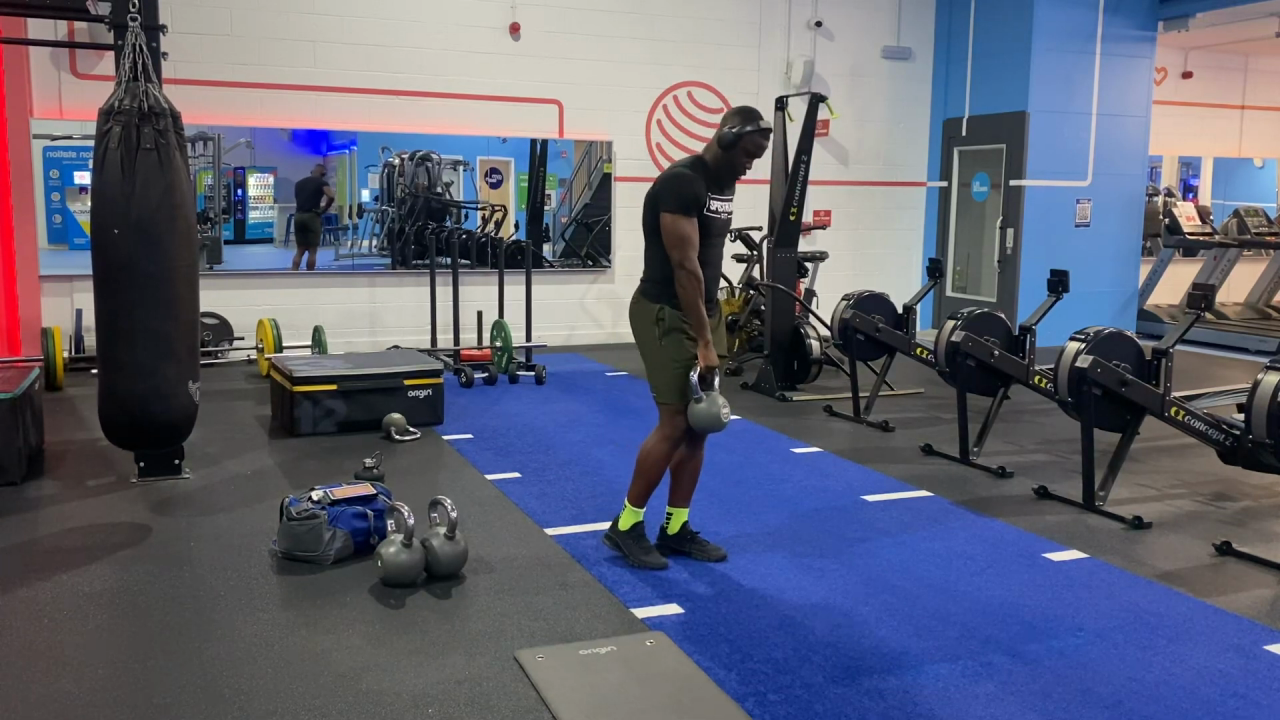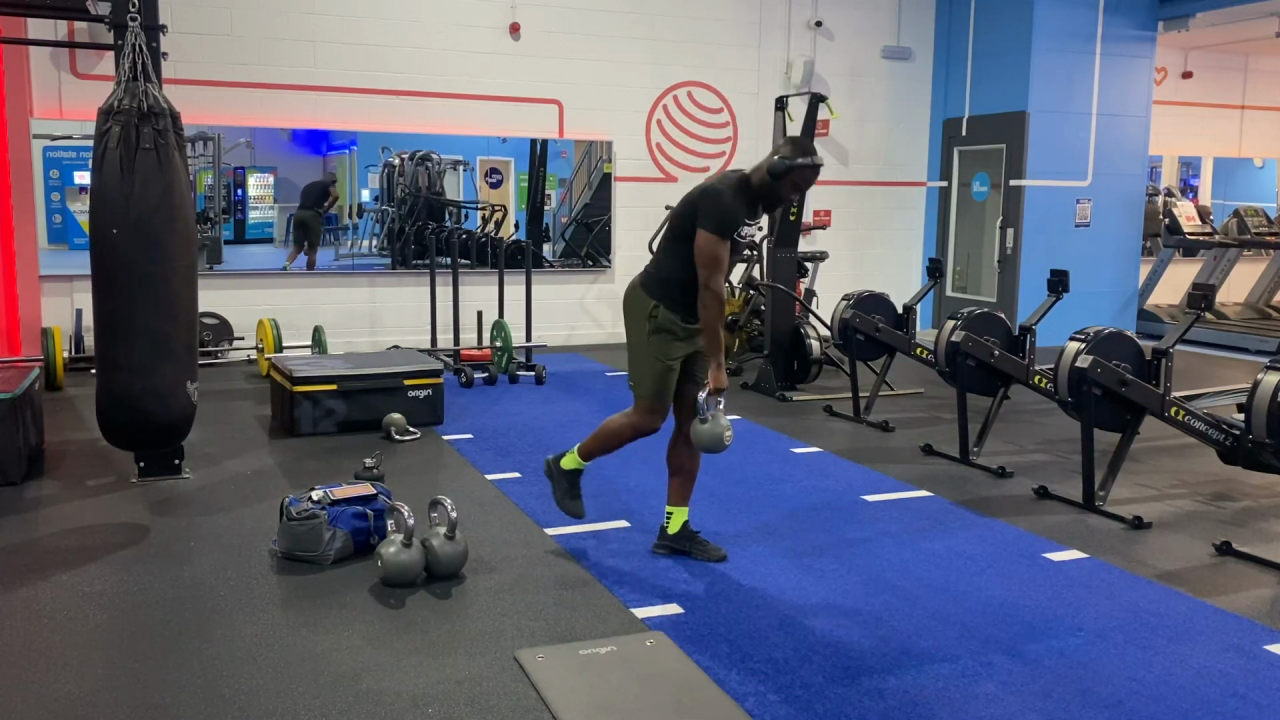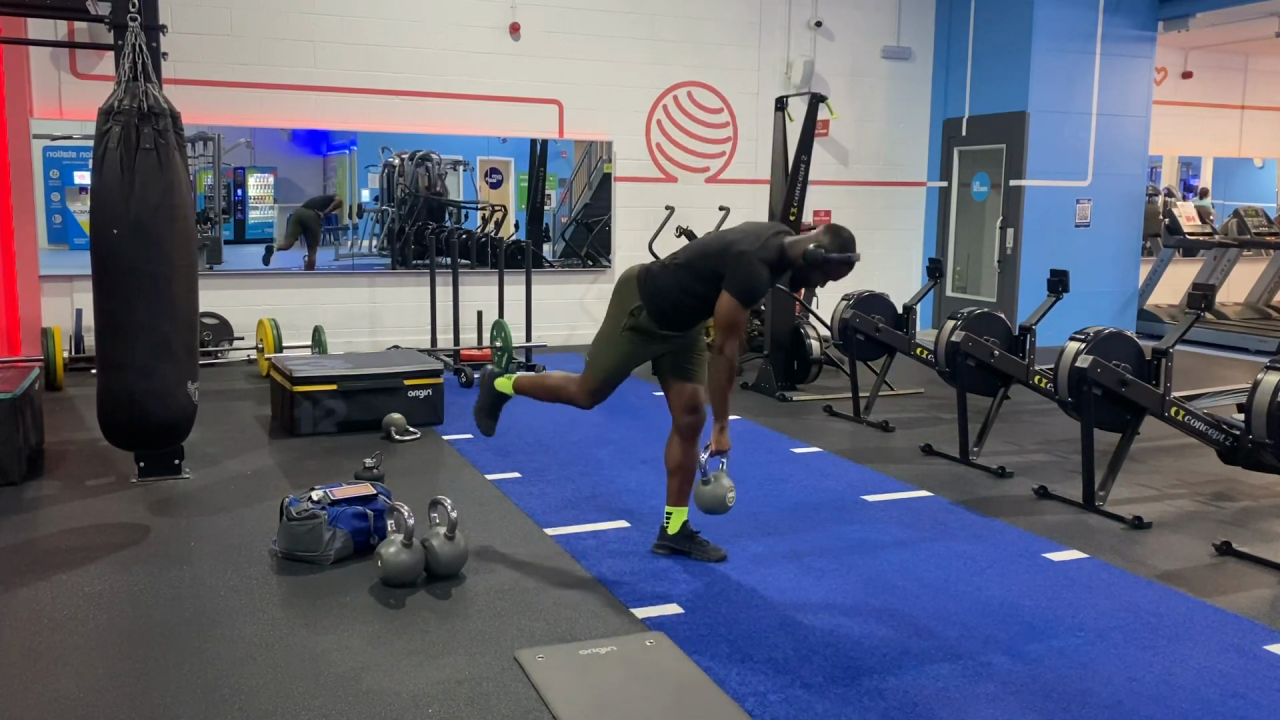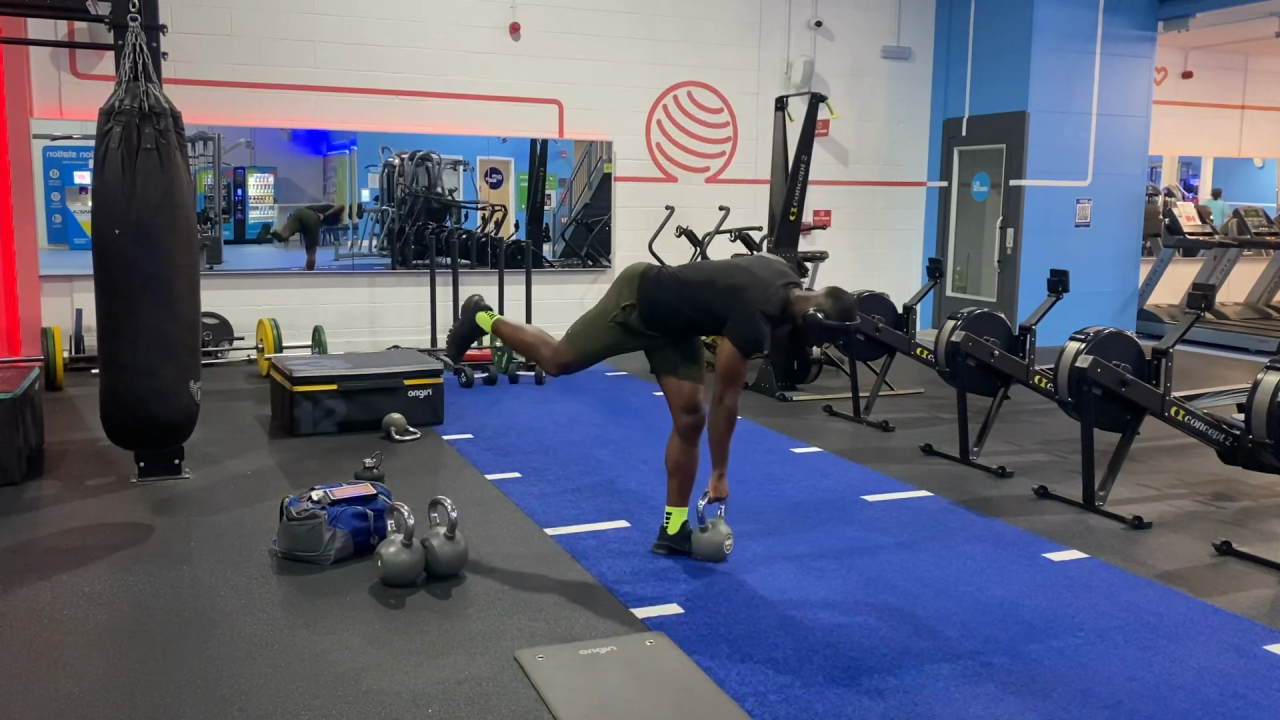
dt=0.5s
person 1, frame 1
left shoulder: (725, 184)
right shoulder: (681, 182)
right elbow: (685, 267)
left wrist: (711, 331)
right wrist: (704, 342)
left hip: (702, 312)
right hip: (665, 314)
left knee: (698, 425)
right knee: (675, 423)
left ankle: (675, 529)
right ankle: (626, 527)
person 1, frame 2
left shoulder: (755, 200)
right shoulder: (722, 200)
right elbow: (711, 287)
left wrist: (714, 358)
right wrist: (717, 365)
left hip: (692, 314)
right hip: (658, 310)
left knee: (693, 422)
right knee: (648, 418)
left ankle: (674, 529)
right ankle: (566, 466)
person 1, frame 3
left shoulder: (784, 242)
right shoulder: (754, 268)
right elbow: (725, 351)
right wrist: (722, 427)
left hip: (679, 318)
right hip: (642, 308)
left knee: (690, 416)
right knee: (586, 394)
left ankle: (673, 530)
right ankle: (501, 387)
person 1, frame 4
left shoulder: (785, 279)
right shoulder: (756, 318)
right elbow: (726, 399)
right wrist: (719, 476)
left hip: (671, 318)
right hip: (637, 305)
left knee: (690, 416)
right knee: (558, 360)
left ankle: (673, 529)
right ankle: (483, 320)
